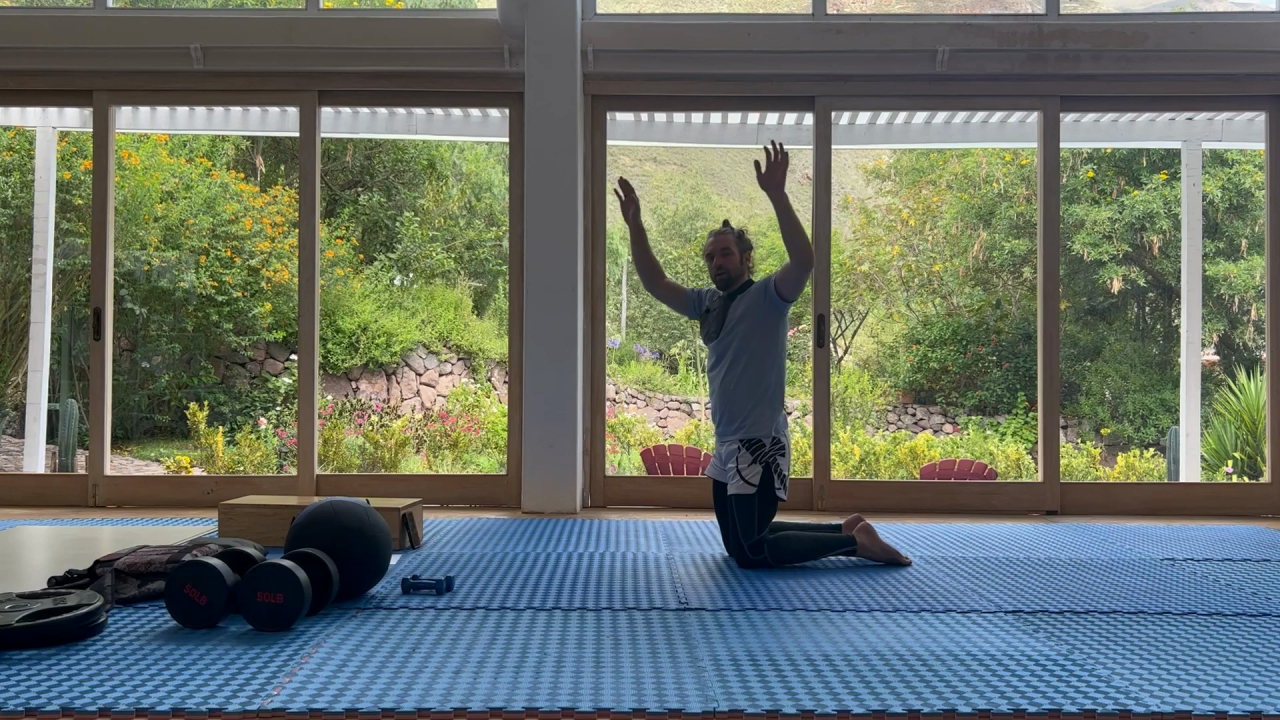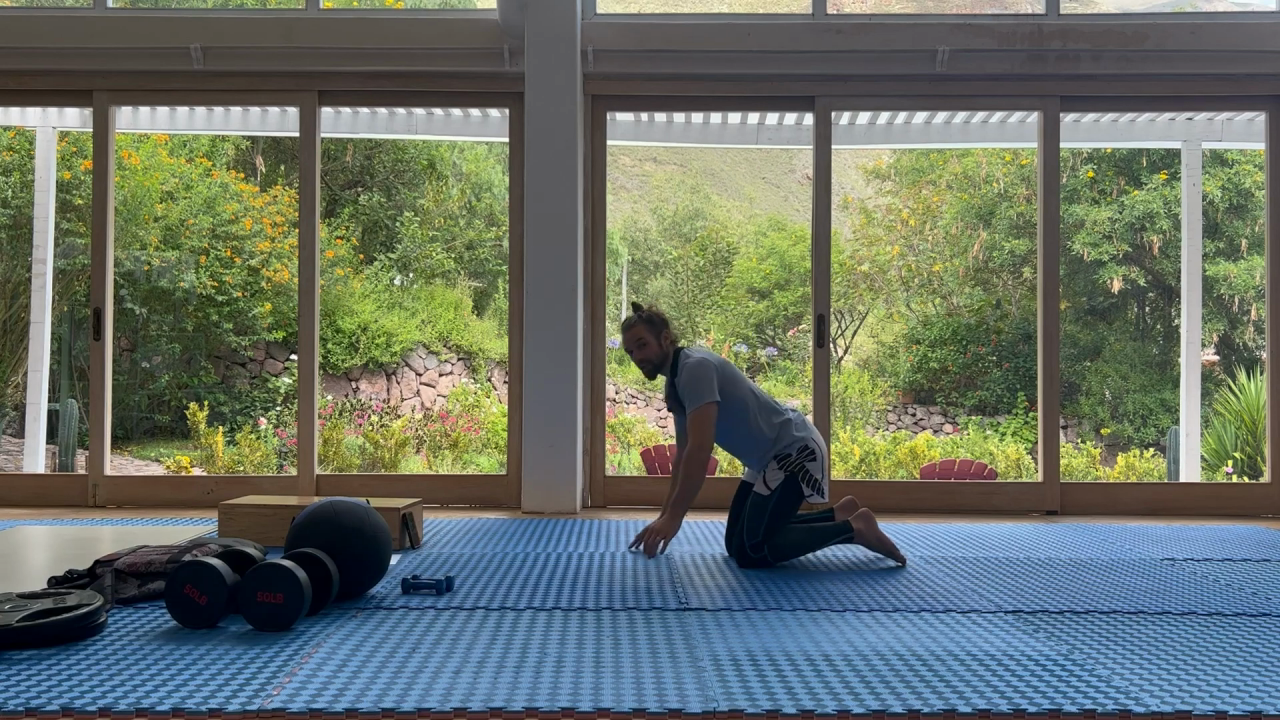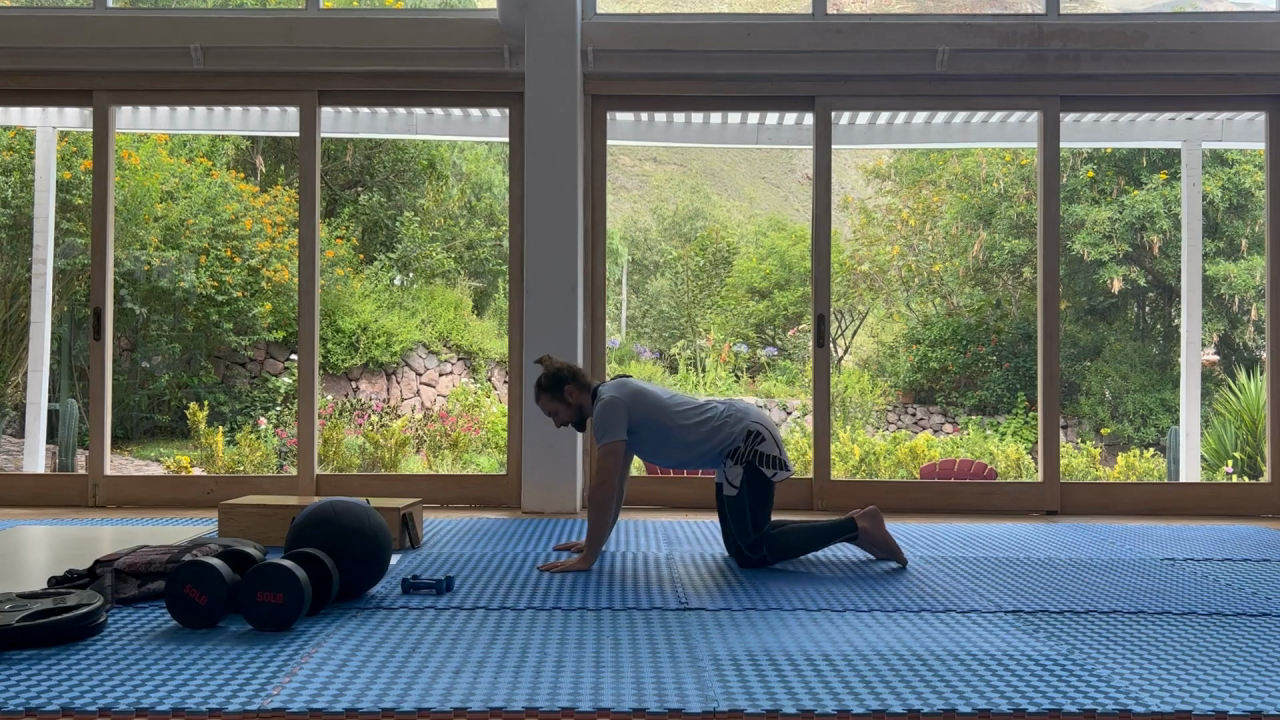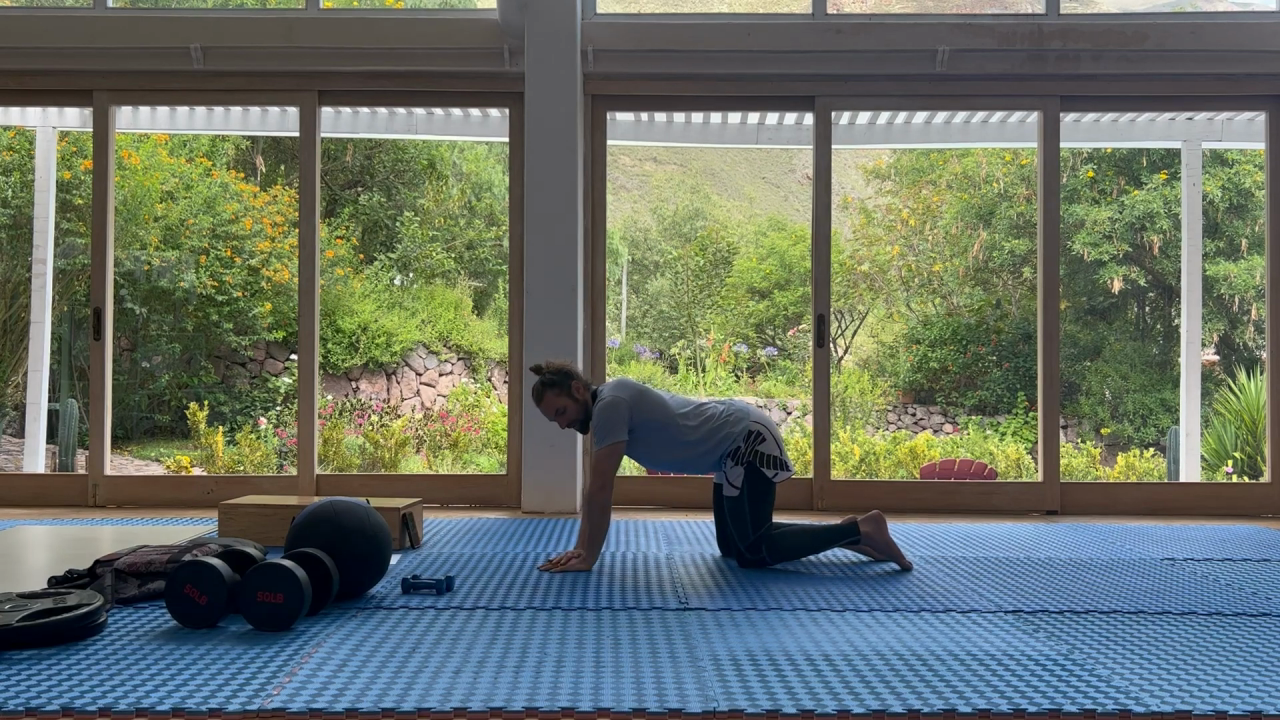
dt=1s
person 1, frame 1
left shoulder: (769, 295)
right shoulder: (707, 303)
left elbow: (804, 258)
right elbow: (653, 282)
left wrist: (776, 194)
right wrist: (635, 223)
left hip: (758, 443)
right hip: (728, 445)
left knee: (751, 551)
right knee: (741, 541)
left ankle: (855, 541)
right ankle: (846, 528)
person 1, frame 2
left shoulder: (695, 368)
right shoulder: (675, 385)
left elbow: (700, 449)
right elbow: (684, 456)
left wrist: (672, 519)
right wrist: (667, 514)
left hip: (794, 452)
right hip: (770, 458)
left knee: (751, 552)
right knee: (738, 544)
left ankle: (853, 528)
right ankle: (838, 515)
person 1, frame 3
left shoulder: (608, 405)
right shoulder: (618, 396)
left elbow: (603, 488)
right elbow: (617, 484)
left wrist: (589, 555)
right wrist: (595, 539)
left hip: (748, 440)
right hip: (741, 437)
left knee: (752, 553)
right knee: (741, 542)
left ankle: (855, 526)
right ankle: (850, 526)
person 1, frame 4
left shoulder: (609, 405)
right shoulder: (610, 403)
left elbow: (600, 490)
right elbow: (598, 487)
left wrist: (589, 558)
right wrist: (579, 547)
left hip: (747, 439)
right hip: (737, 440)
left knee: (752, 553)
right knee: (731, 544)
left ankle: (860, 528)
right ankle: (844, 531)
